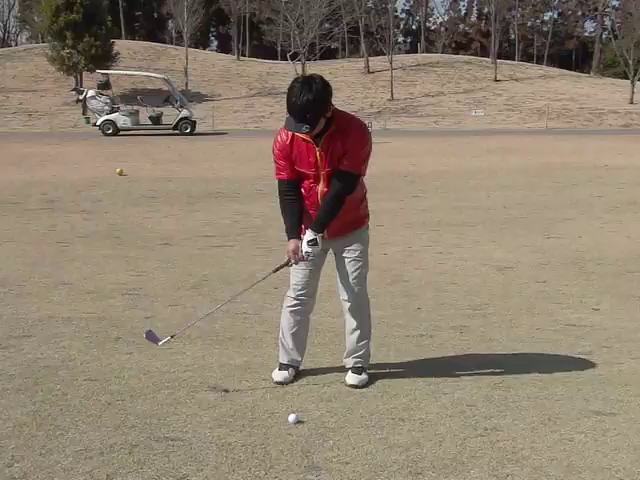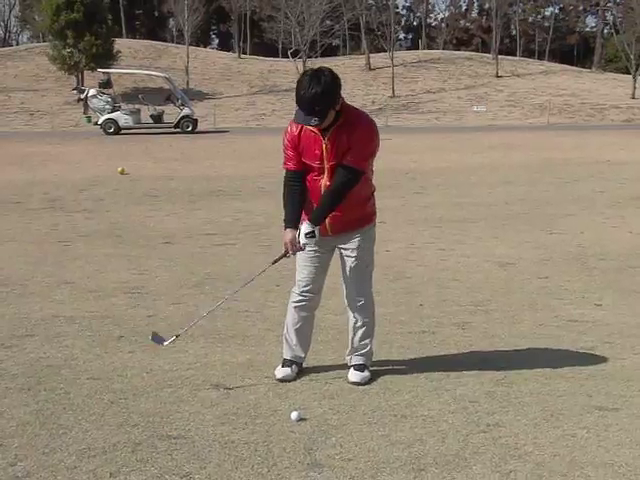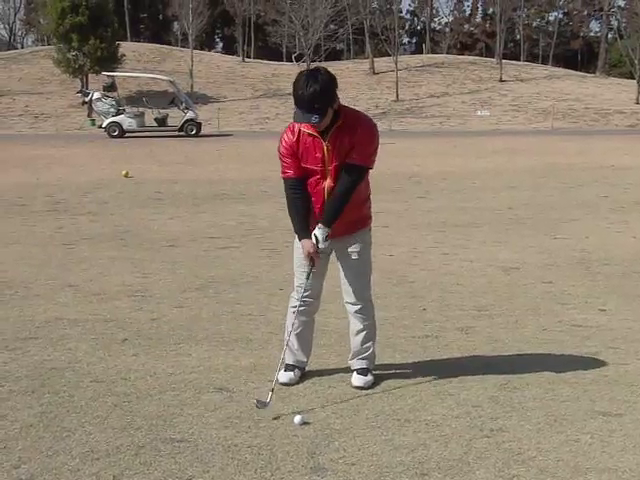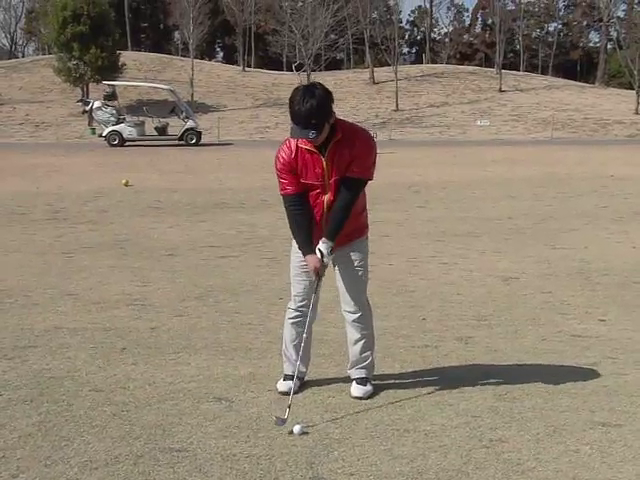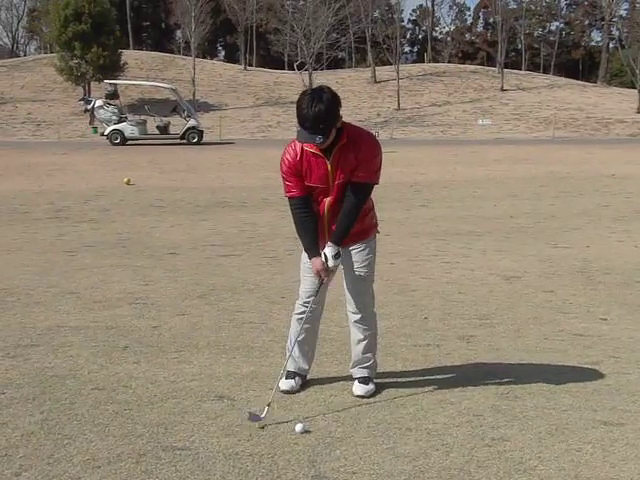
dt=0.3s
person 1, frame 1
left shoulder: (355, 132)
right shoulder: (285, 138)
left elbow: (344, 188)
right elbow: (288, 190)
left wrist: (316, 232)
right wrist: (294, 236)
left hip: (350, 228)
right hip: (306, 229)
left knee: (355, 296)
right knee: (297, 296)
left ankle: (356, 361)
right ankle: (289, 360)
person 1, frame 2
left shoulder: (363, 128)
right shoulder: (296, 130)
left elbow: (344, 183)
right elbow: (294, 180)
left wrist: (312, 223)
right wrist: (290, 226)
left hip: (355, 226)
right hip: (311, 225)
left knee: (359, 295)
right knee: (303, 293)
left ankle: (359, 359)
right ankle: (292, 357)
person 1, frame 3
left shoulder: (362, 128)
right shoulder: (291, 136)
left elbow: (349, 183)
right elbow: (294, 190)
left wrist: (324, 227)
right wrist: (304, 235)
left hip: (352, 229)
right hip: (309, 230)
left knee: (358, 298)
right knee: (302, 297)
left ankle: (362, 363)
right ankle: (295, 361)
person 1, frame 4
left shoulder: (360, 140)
right shoulder: (287, 152)
left elbow: (348, 195)
right elbow: (295, 205)
left wrist: (327, 242)
right wrist: (309, 251)
left hip: (349, 238)
right hip: (307, 241)
left knee: (356, 306)
right knee: (298, 306)
left ankle: (361, 372)
right ankle: (293, 371)
person 1, frame 5
left shoulder: (365, 144)
right shoulder: (293, 154)
left elbow: (356, 200)
right elbow: (300, 207)
left wrist: (335, 246)
right wrist: (313, 254)
left hip: (357, 238)
right hip: (317, 240)
left knee: (361, 306)
right knee: (305, 305)
left ankle: (363, 371)
right ankle: (296, 368)
